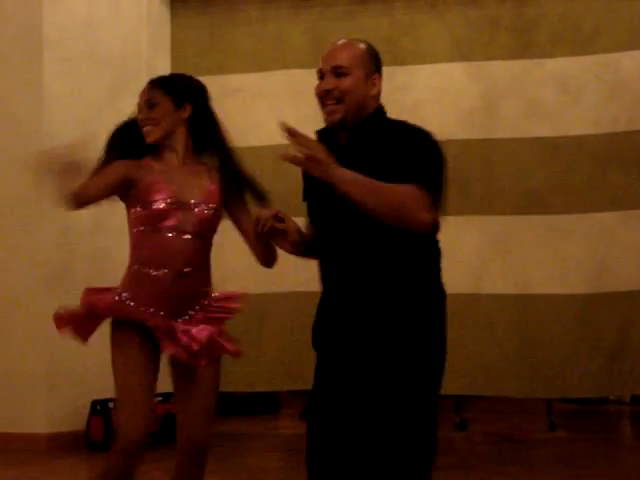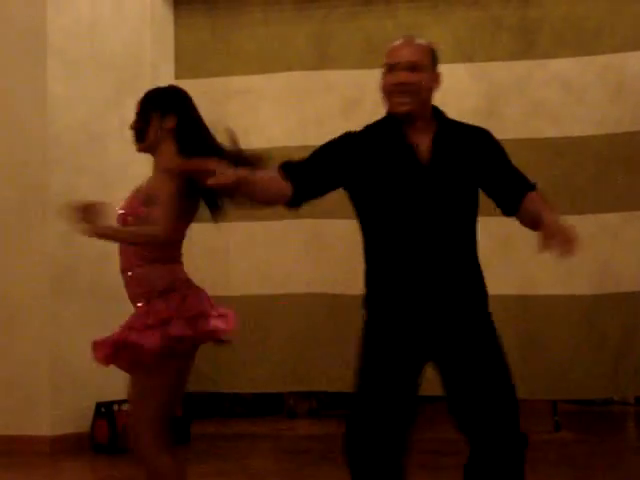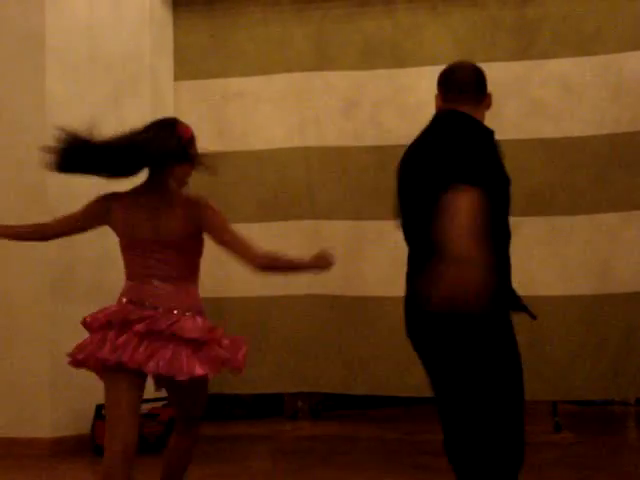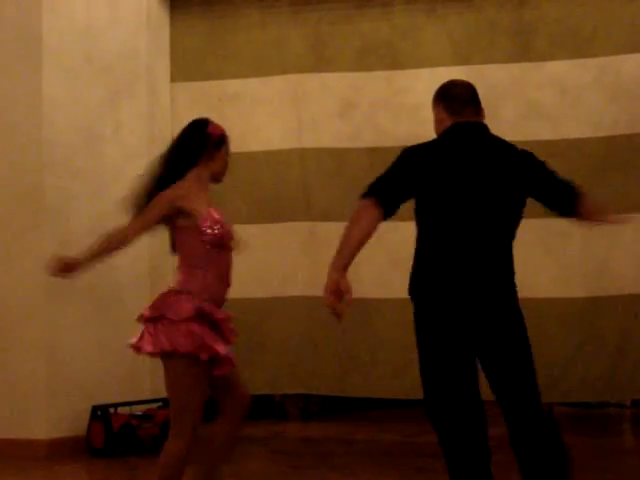
dt=0.3s
person 1, frame 1
left shoulder: (410, 145)
right shoulder: (334, 150)
left elbow: (419, 215)
left wrist: (334, 174)
right wrist: (290, 235)
left hip: (402, 337)
right hip: (343, 335)
person 1, frame 2
left shoulder: (473, 144)
right shoulder: (360, 149)
left elbow: (520, 194)
right elbow: (289, 184)
left wrist: (550, 222)
right wrist: (235, 177)
left hip: (463, 312)
right hip: (394, 313)
left knee: (499, 437)
right knee: (372, 437)
person 1, frame 3
left shoulder: (424, 148)
right shoulder: (472, 142)
right elbow: (463, 196)
right wrist: (465, 255)
left hip: (428, 309)
right hip: (470, 310)
left knee: (466, 431)
right knee: (497, 434)
person 1, frame 4
left shoulder: (422, 159)
right shoulder: (517, 160)
left elbow: (372, 206)
right elbow: (573, 202)
left wrist: (337, 269)
right wrist: (601, 213)
left hip: (444, 307)
right hip: (497, 300)
left knee: (455, 415)
right knee: (524, 408)
person 2, frame 1
left shoulder: (221, 178)
right shoulder: (131, 170)
left elbow: (266, 258)
right elbow: (78, 199)
left hip: (195, 320)
right hip: (137, 317)
left knee: (195, 444)
right knee: (132, 437)
person 2, frame 2
left shoulder: (168, 176)
right shoulder: (179, 176)
left elbow: (161, 233)
left wrist: (103, 229)
left hip: (164, 314)
right hip: (187, 313)
left knee: (145, 439)
right knee: (155, 432)
person 2, frame 3
left shoulder: (116, 205)
right shoulder: (196, 210)
left elbow: (48, 230)
right elbow: (257, 260)
right wrist: (310, 263)
left hip: (127, 333)
right hip: (183, 335)
left knee: (119, 447)
right knee: (188, 426)
person 2, frame 4
left shoulder: (203, 203)
right shoulder: (176, 196)
right elbow: (126, 232)
right wrist: (80, 262)
left hip: (204, 321)
right hip: (183, 320)
left knee: (237, 403)
right knee: (186, 427)
